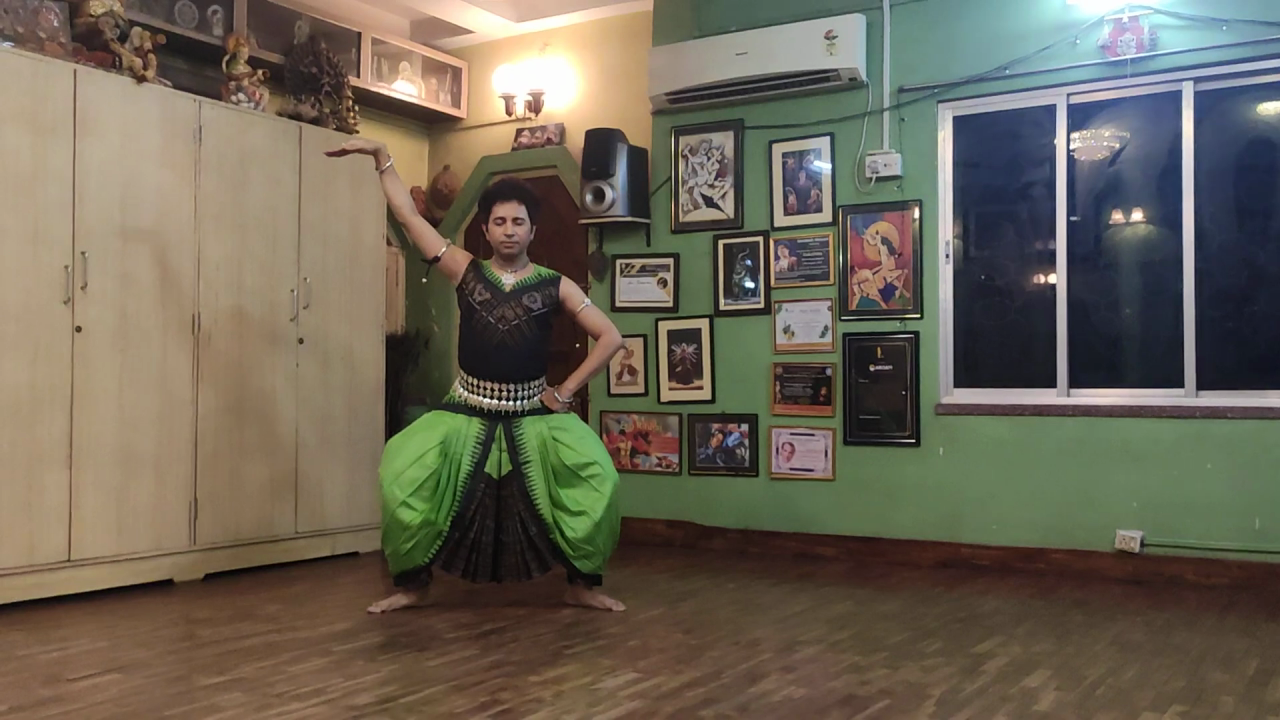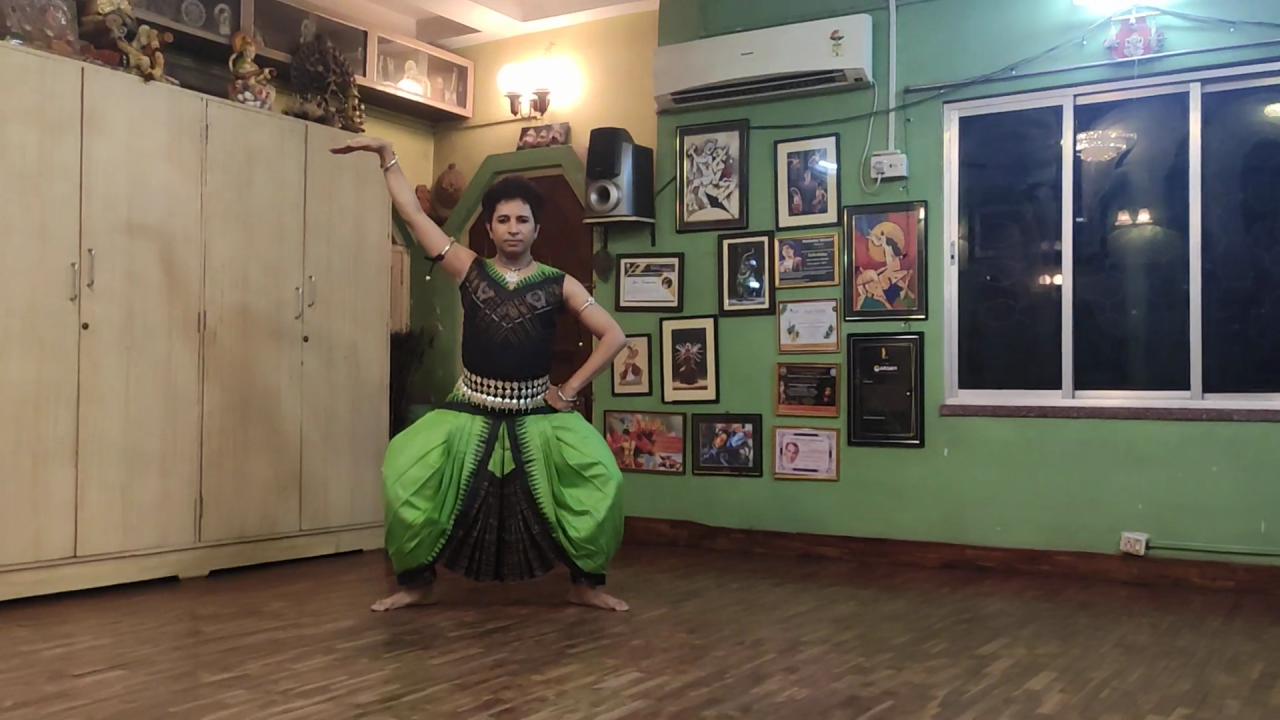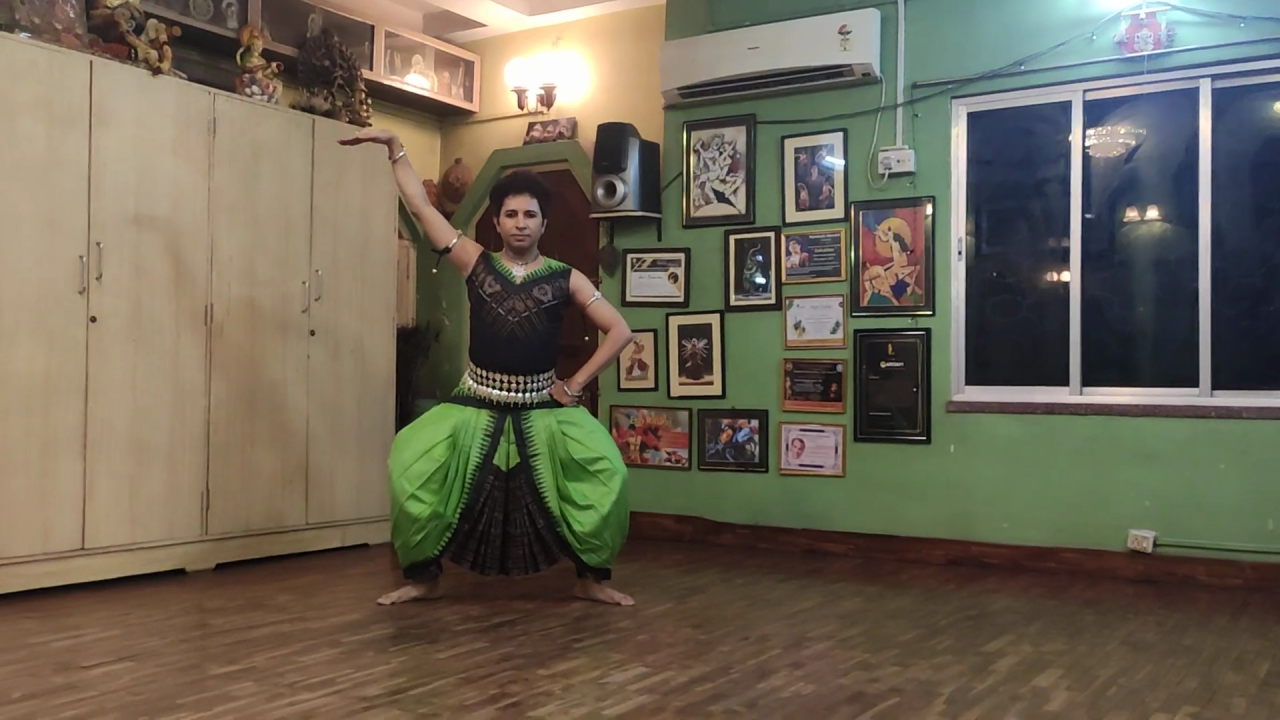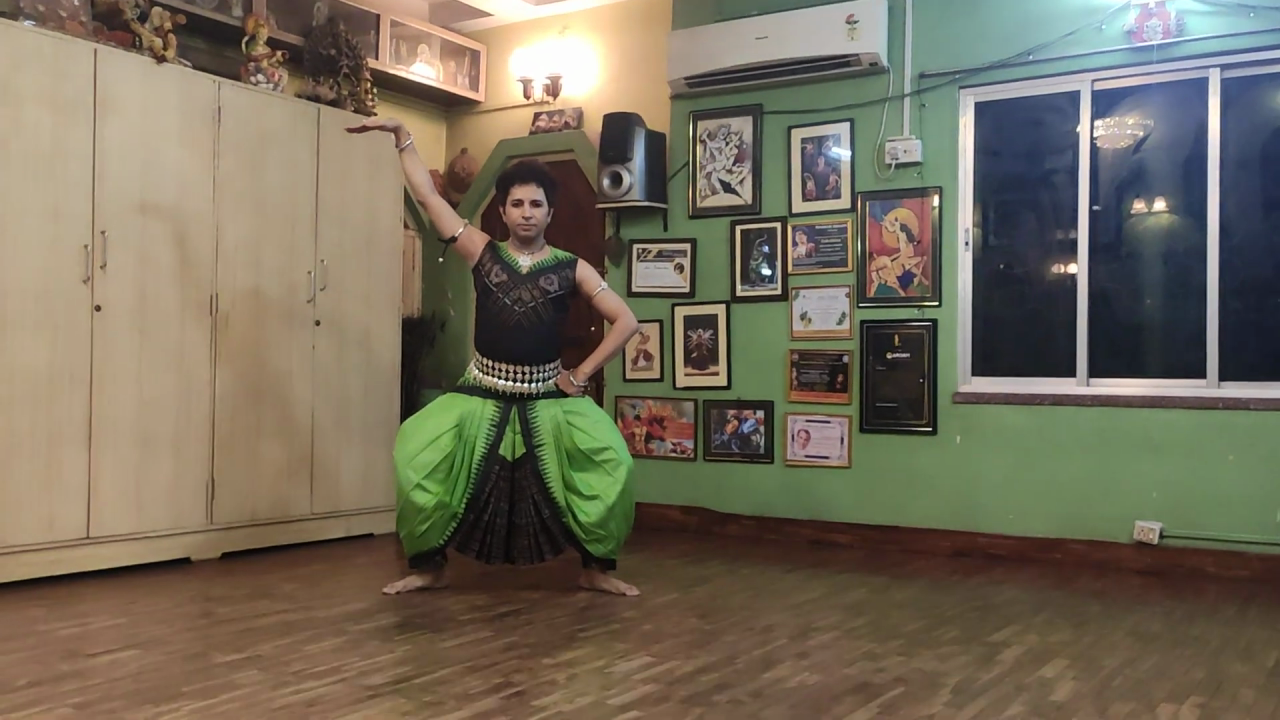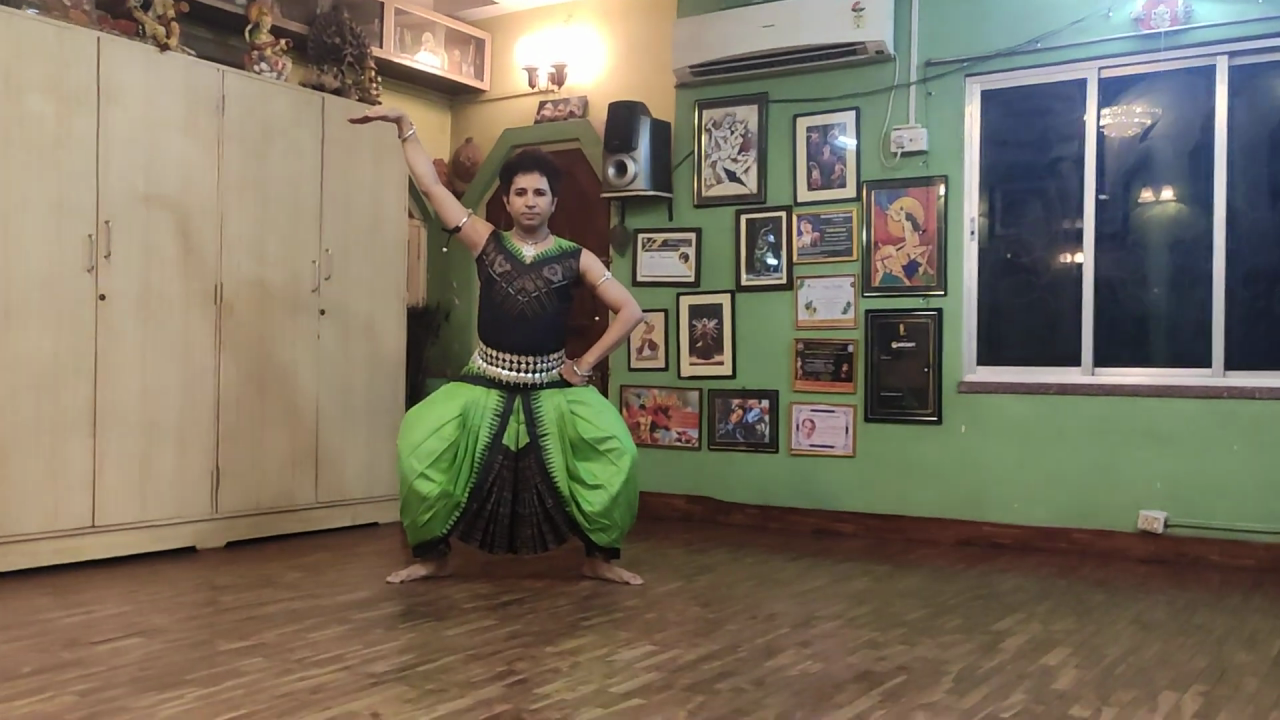
dt=0.4s
person 1, frame 1
left shoulder: (555, 286)
right shoulder: (465, 272)
left elbow: (610, 337)
right elbow: (408, 215)
left wrist: (566, 390)
right wrist: (381, 156)
left hip: (534, 414)
right hip: (467, 412)
left knee: (597, 477)
right knee: (401, 472)
left ankle: (582, 583)
right ankle: (413, 583)
person 1, frame 2
left shoulder: (559, 285)
right shoulder: (470, 270)
left elbow: (613, 335)
right elbow: (413, 213)
left wrist: (571, 389)
right wrist: (386, 153)
left hip: (537, 413)
right hip: (471, 411)
left knee: (601, 476)
right knee: (405, 470)
left ankle: (586, 582)
right ankle: (417, 582)
person 1, frame 3
left shoulder: (566, 279)
right shoulder: (476, 263)
left elbow: (620, 331)
right elbow: (421, 207)
left wrist: (576, 384)
right wrist: (395, 146)
left hip: (543, 406)
right hip: (477, 404)
left knee: (606, 471)
right knee: (410, 463)
left ankle: (591, 577)
right ankle: (423, 576)
person 1, frame 4
left shoulder: (571, 269)
right shoulder: (482, 253)
left elbow: (625, 321)
right elbow: (427, 196)
left wrist: (582, 373)
right wrist: (401, 134)
left hip: (548, 397)
right hip: (482, 394)
left knee: (612, 461)
right knee: (416, 454)
left ankle: (596, 567)
right ankle: (429, 565)
person 1, frame 5
left shoulder: (576, 258)
right shoulder: (486, 243)
left elbow: (630, 311)
right elbow: (431, 186)
left wrist: (585, 364)
right wrist: (404, 124)
left hip: (552, 386)
right hip: (486, 383)
left knee: (616, 451)
right knee: (420, 441)
left ankle: (600, 557)
right ankle: (432, 554)
